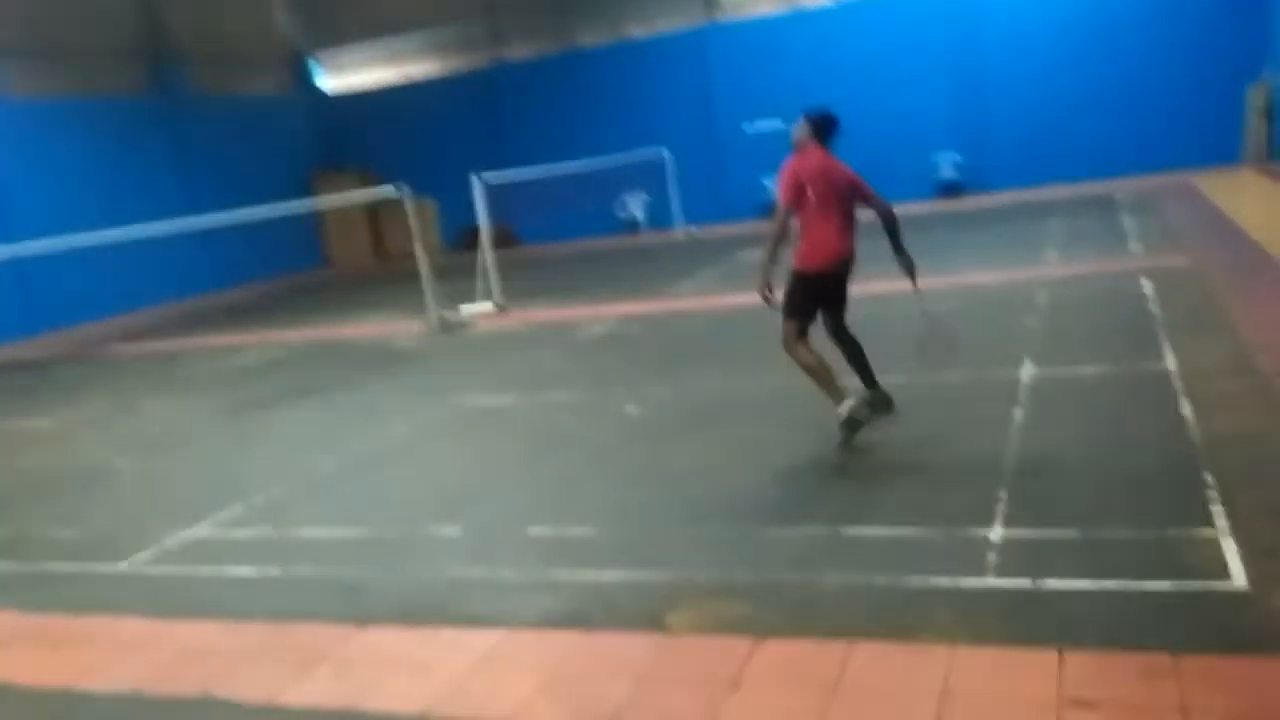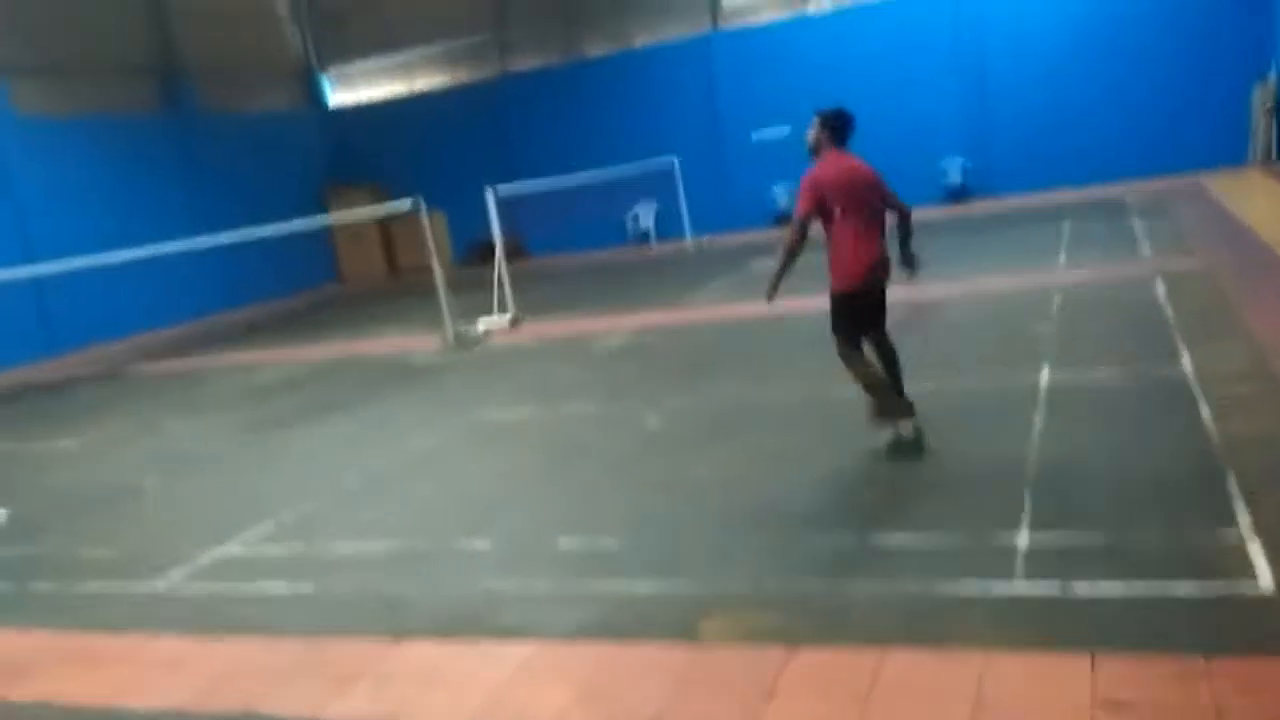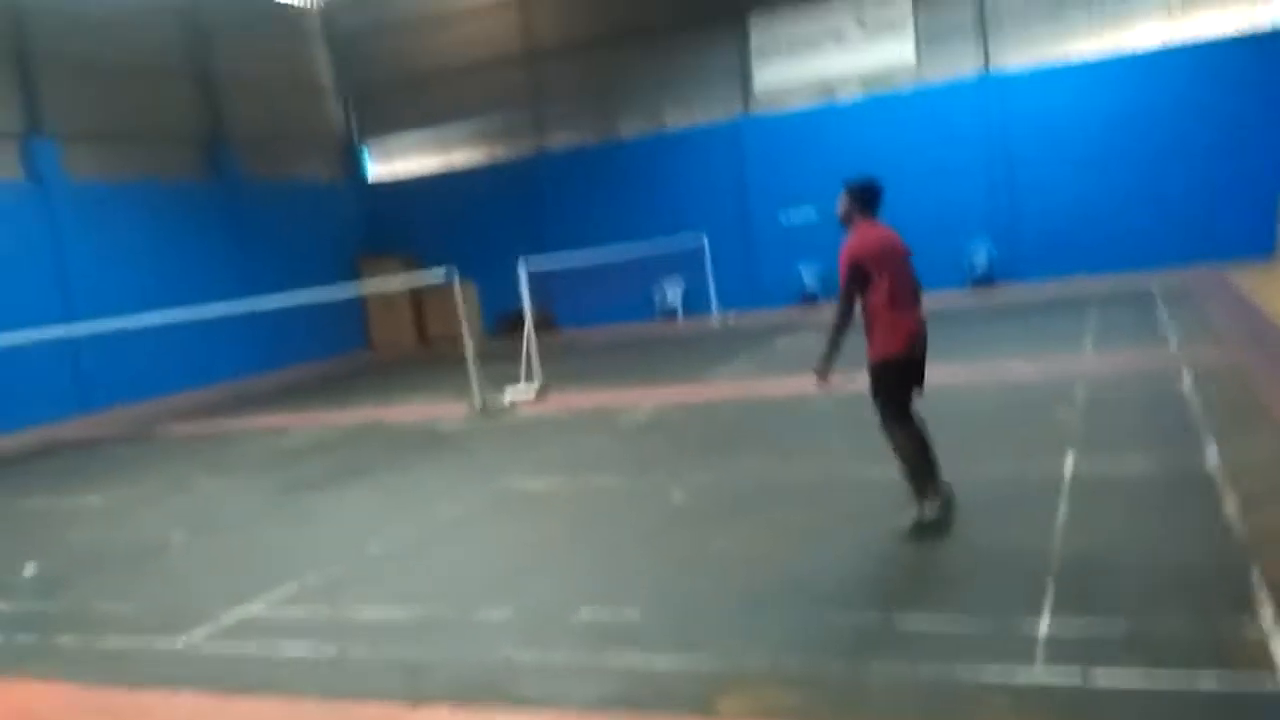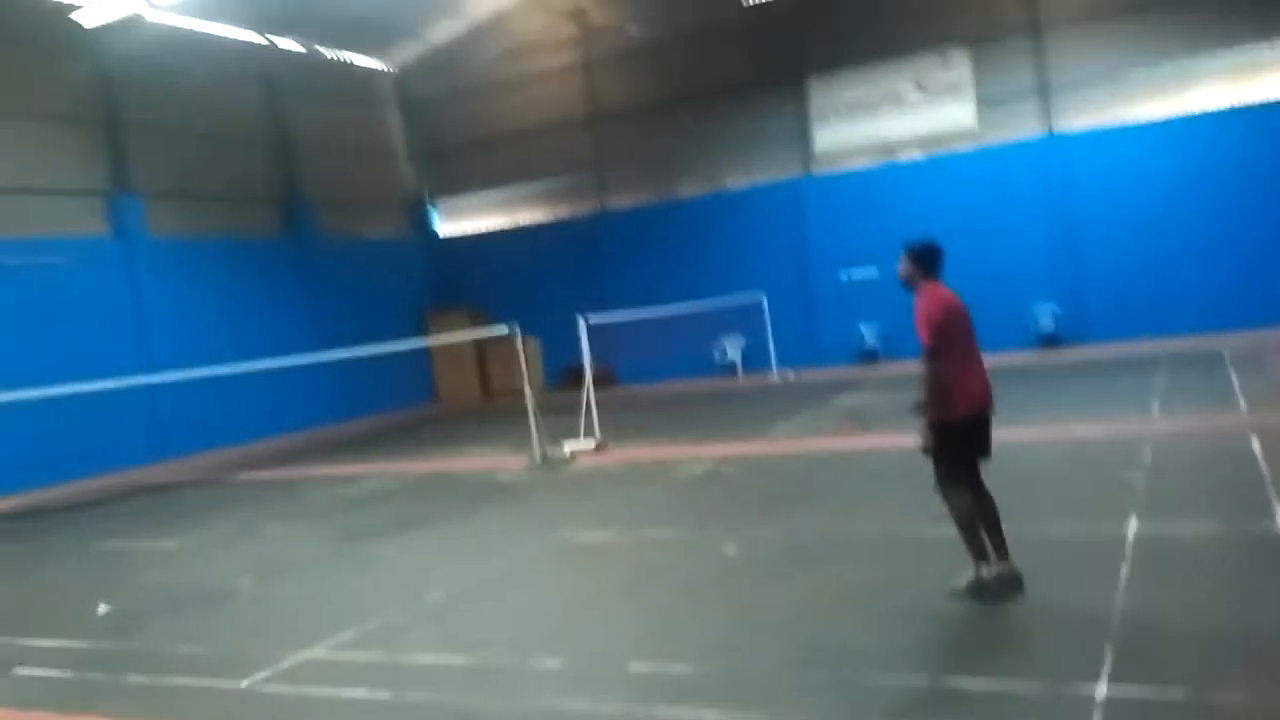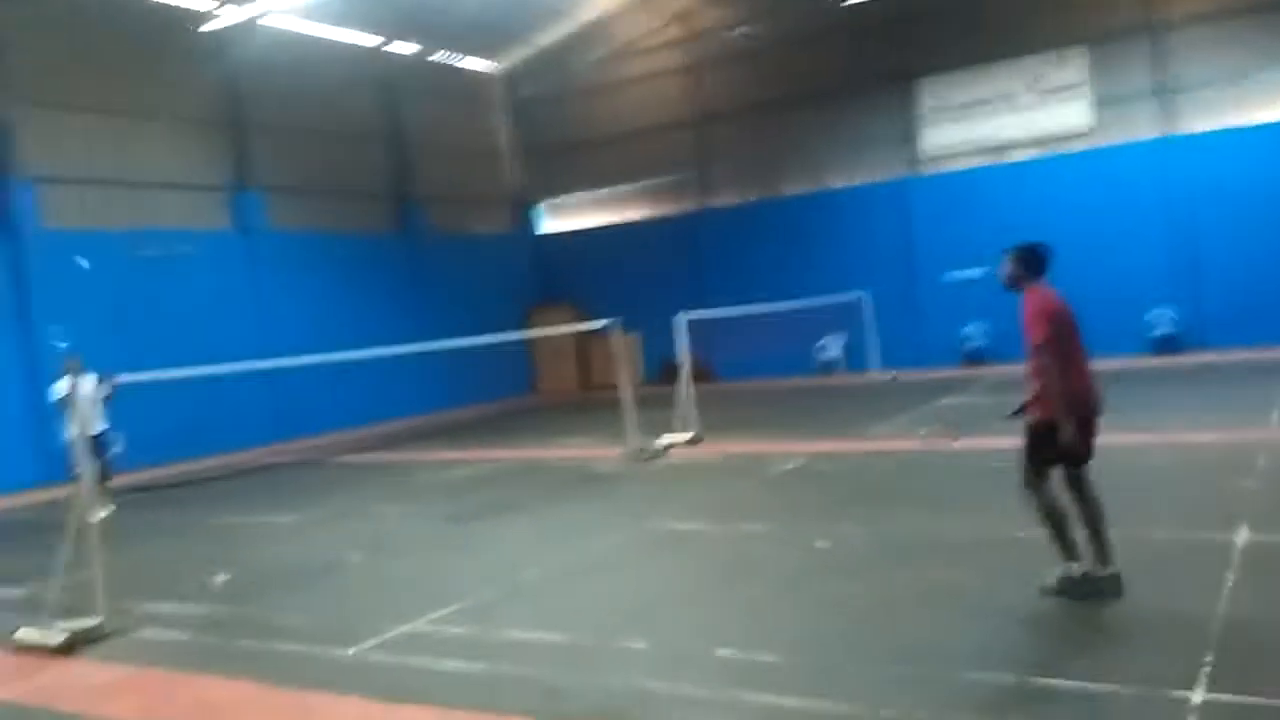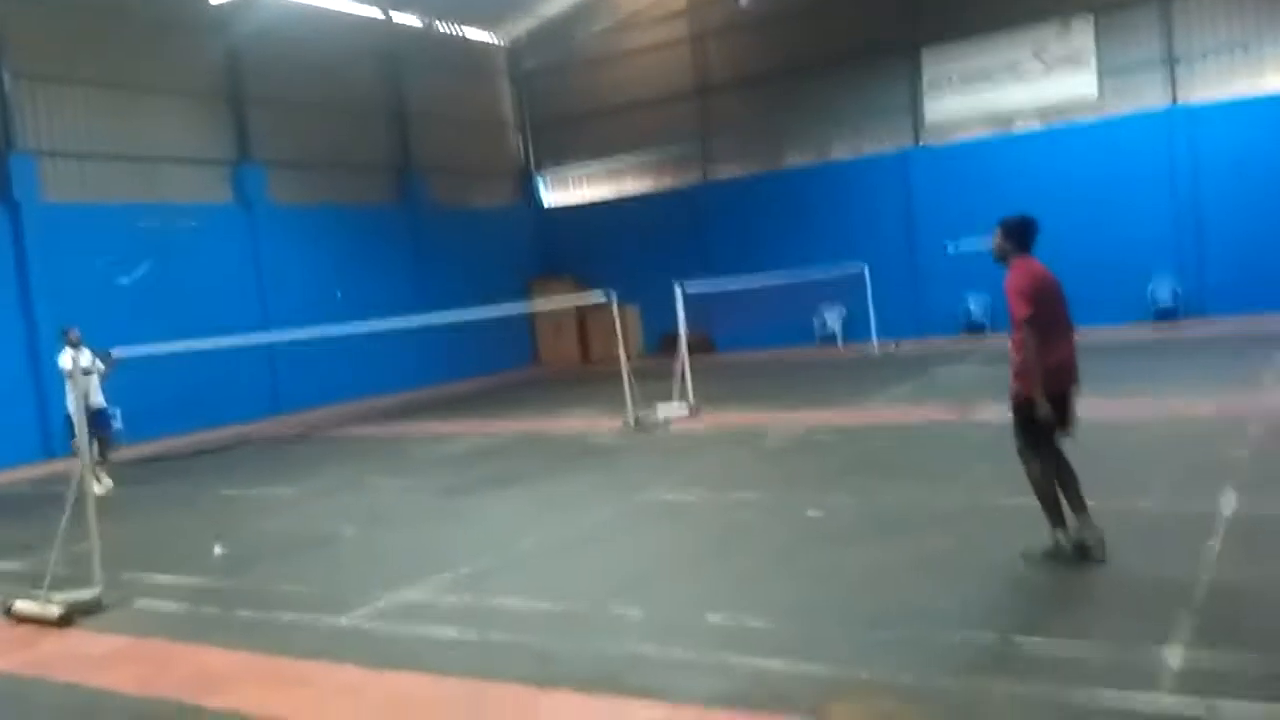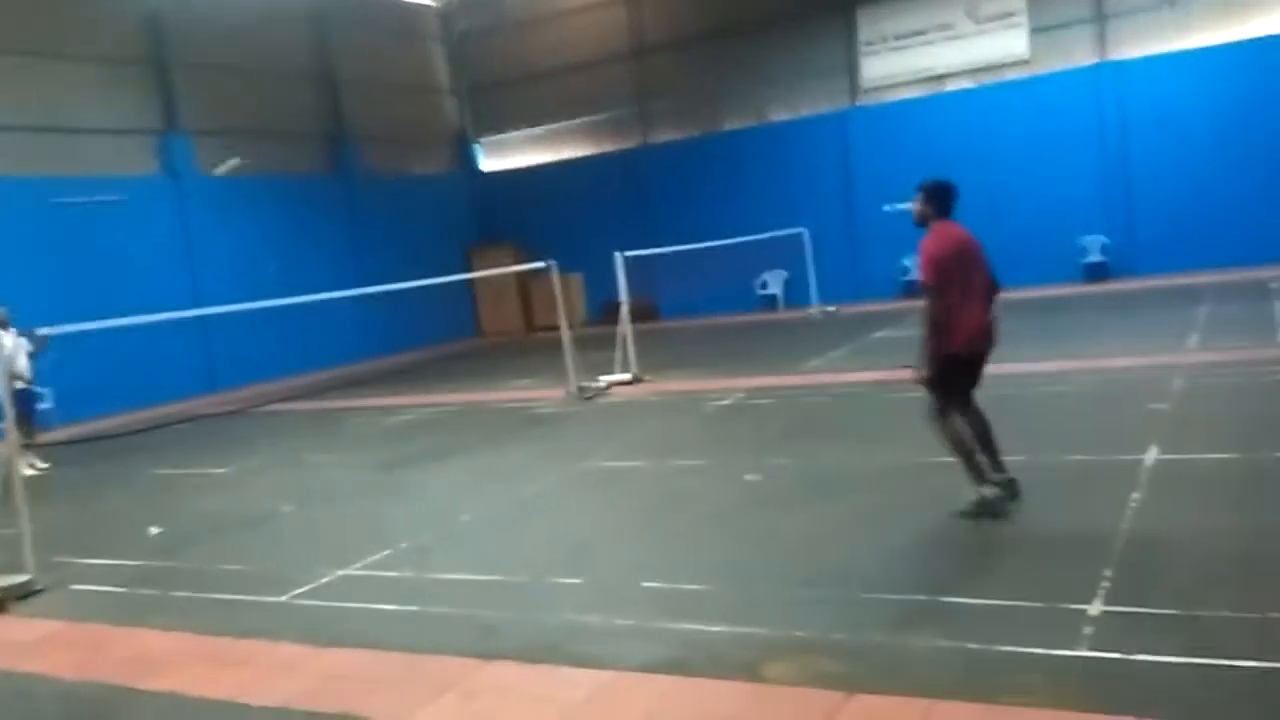
dt=0.2s
person 1, frame 1
left shoulder: (796, 165)
right shoulder: (844, 172)
left elbow: (782, 221)
right elbow: (885, 211)
left wrist: (766, 274)
right wrist: (900, 251)
left hip: (813, 264)
right hip: (840, 260)
left knee: (792, 339)
right knee: (836, 328)
left ankle: (846, 406)
right ankle: (876, 396)
person 1, frame 2
left shoulder: (818, 176)
right shoulder: (865, 171)
left elbow: (798, 234)
right elbow: (902, 211)
left wrist: (777, 279)
right wrist: (904, 249)
left hip: (849, 275)
right hip: (876, 267)
left knee: (850, 352)
right knee: (877, 336)
left ankle: (905, 424)
right ankle: (899, 405)
person 1, frame 3
left shoulder: (856, 244)
right shoulder: (892, 239)
left elbow: (844, 308)
right elbow: (914, 288)
left wrist: (827, 358)
left hip: (888, 346)
right hip: (912, 337)
left knee: (894, 424)
right knee: (903, 416)
left ankle: (931, 509)
right ankle: (936, 489)
person 1, frame 4
left shoulder: (927, 303)
right shoulder: (946, 298)
left elbow: (933, 365)
left wrist: (929, 422)
right wrist: (933, 403)
left hip: (956, 407)
right hip: (977, 401)
left knee: (951, 483)
right knee: (970, 482)
left ankle: (986, 571)
right ankle: (1003, 566)
person 1, frame 5
left shoulder: (1035, 304)
right shoulder: (1050, 299)
left elbow: (1049, 364)
left wrist: (1062, 420)
right wrist: (1035, 398)
left hip: (1055, 411)
right hip: (1080, 404)
left knee: (1034, 482)
right knee: (1078, 482)
left ankle: (1075, 567)
right ankle: (1104, 570)
person 1, frame 6
left shoulder: (1018, 279)
right shoulder: (1042, 274)
left elbow: (1029, 338)
left wrist: (1039, 395)
left hip: (1036, 381)
right hip: (1061, 373)
left knee: (1030, 453)
right knee: (1047, 449)
left ankle: (1063, 539)
right ankle: (1085, 530)
person 1, frame 7
left shoulder: (932, 245)
right shoulder: (966, 239)
left elbow: (933, 307)
right elbow: (992, 286)
left wrist: (927, 358)
left hip: (954, 340)
right hip: (979, 335)
left knee: (943, 415)
right knee: (962, 402)
left ankle: (989, 490)
right ankle: (998, 474)
